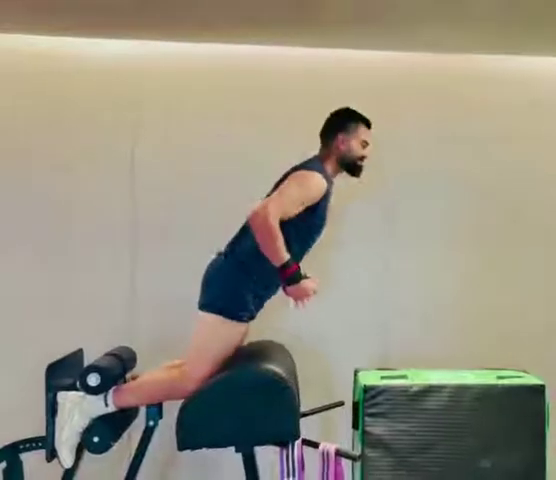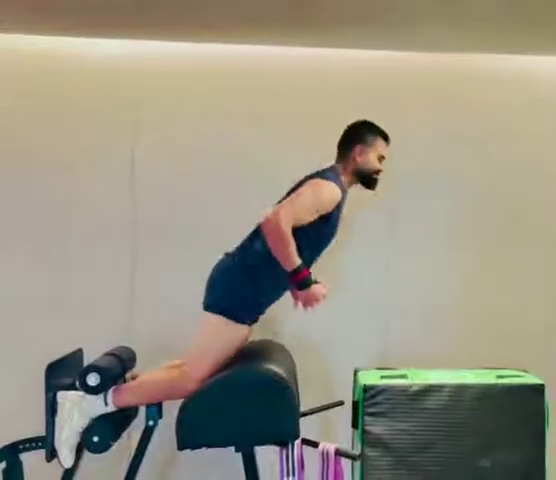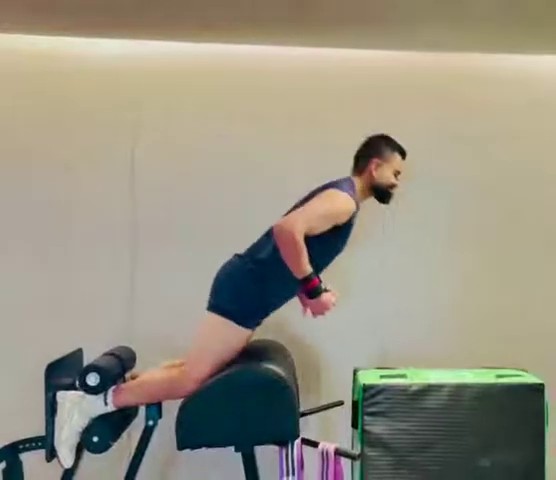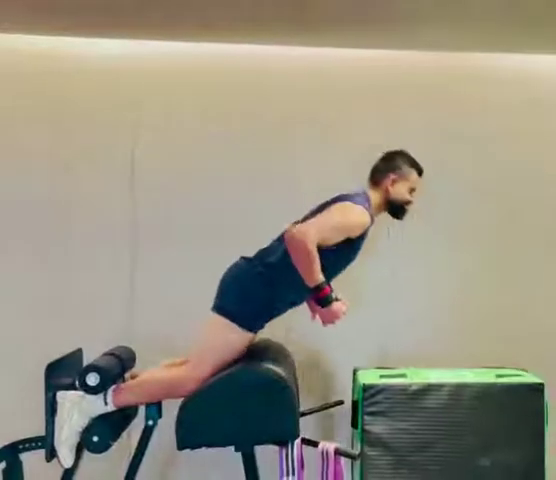
dt=0.1s
person 1, frame 1
left shoulder: (314, 178)
right shoulder: (314, 179)
right elbow: (262, 218)
left wrist: (289, 276)
right wrist: (292, 275)
left hip: (242, 286)
right hip: (236, 285)
left knee: (197, 370)
right knee: (194, 379)
left ankle: (116, 386)
right ankle: (92, 404)
person 1, frame 2
left shoulder: (329, 186)
right shoulder: (330, 189)
right elbow: (274, 223)
left wrist: (296, 278)
right wrist: (302, 279)
left hip: (242, 286)
right hip: (240, 288)
left knee: (194, 370)
right knee: (192, 379)
right ankle: (90, 404)
person 1, frame 3
left shoulder: (341, 195)
right shoulder: (344, 200)
right elbow: (287, 230)
left wrist: (305, 286)
right wrist: (313, 287)
left hip: (249, 287)
right hip: (247, 289)
left knee: (195, 369)
right knee: (193, 378)
left ankle: (113, 384)
right ankle: (92, 403)
person 1, frame 4
left shoulder: (352, 207)
right shoulder: (358, 214)
right elbow: (299, 238)
left wrist: (311, 292)
right wrist: (325, 296)
left hip: (252, 288)
right hip: (251, 292)
left knee: (195, 369)
right knee: (192, 378)
right ankle: (90, 404)
